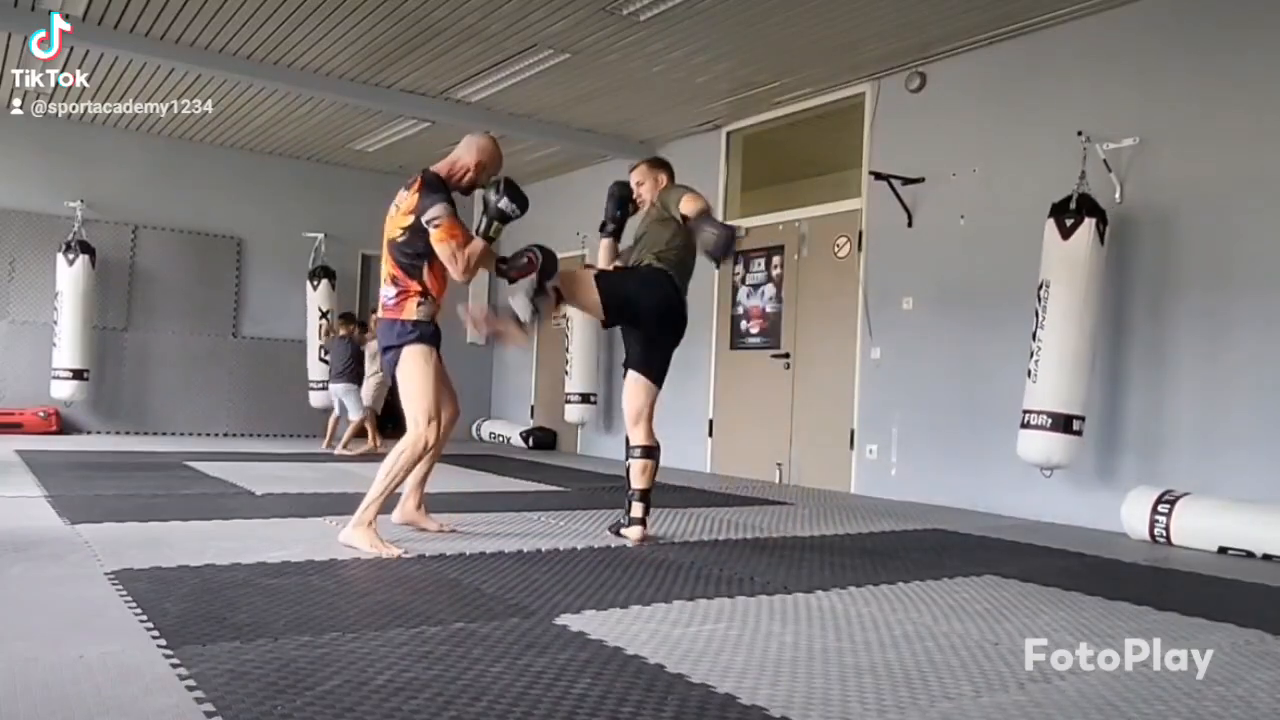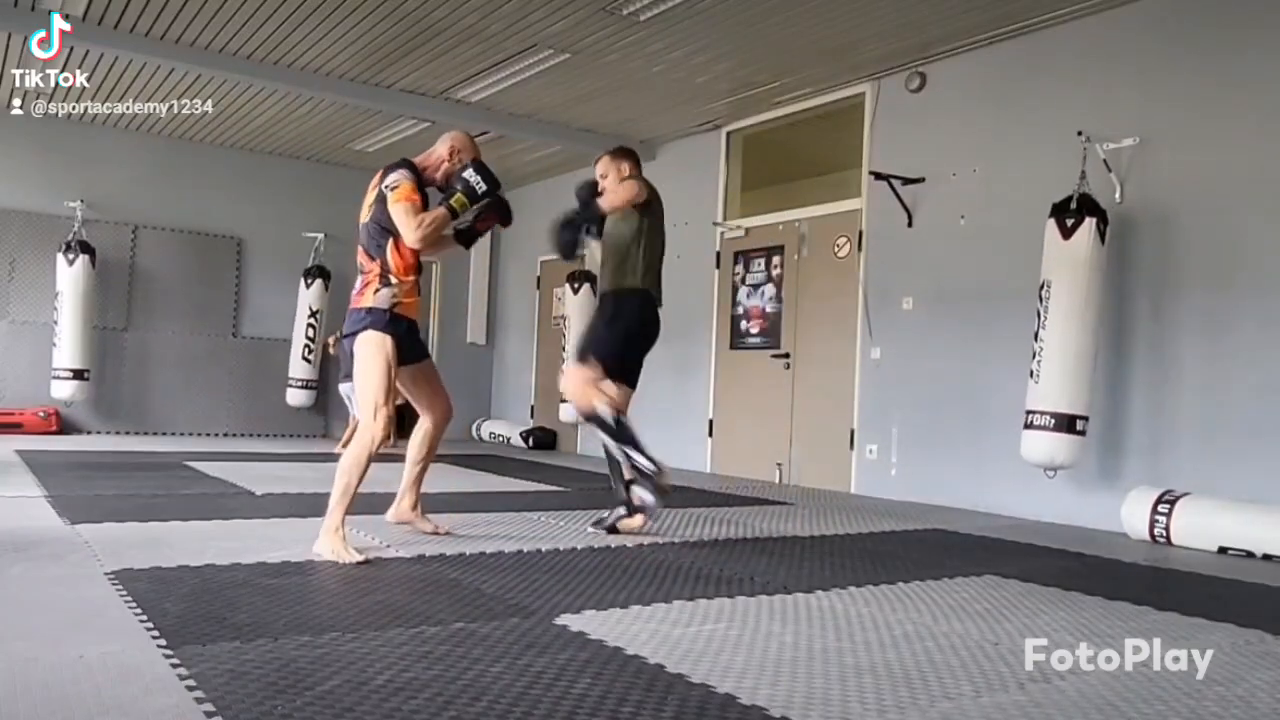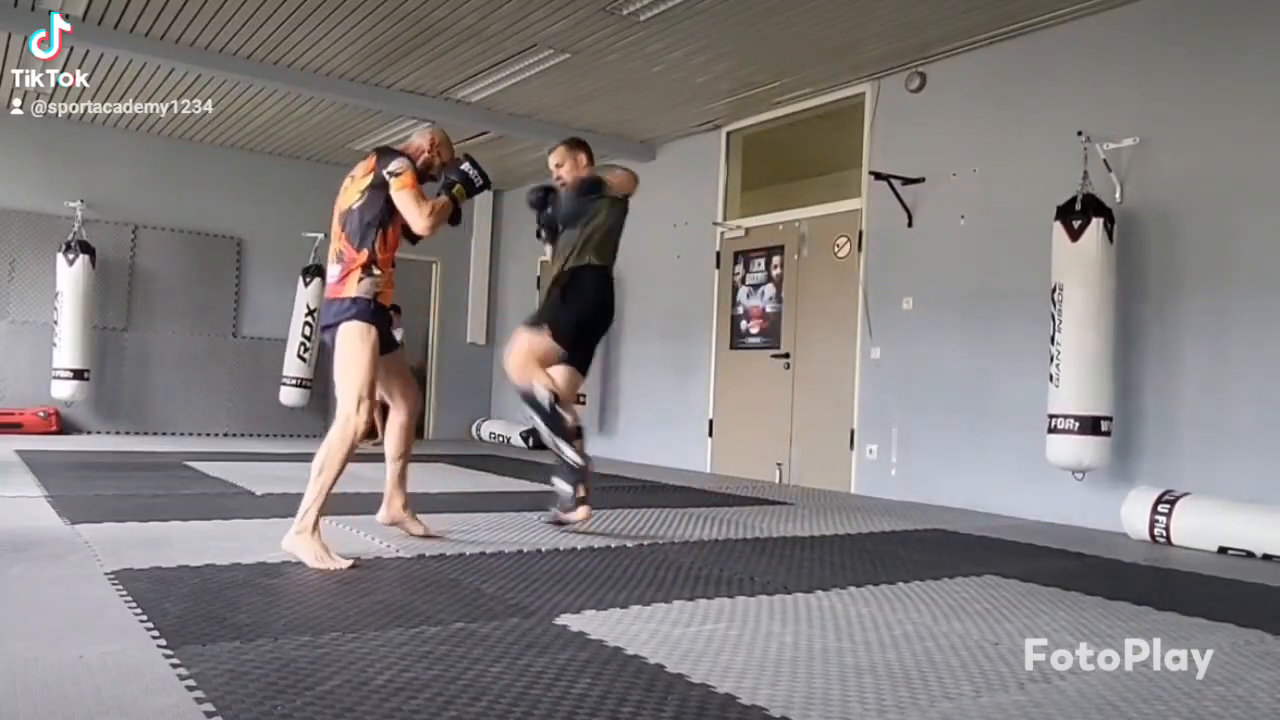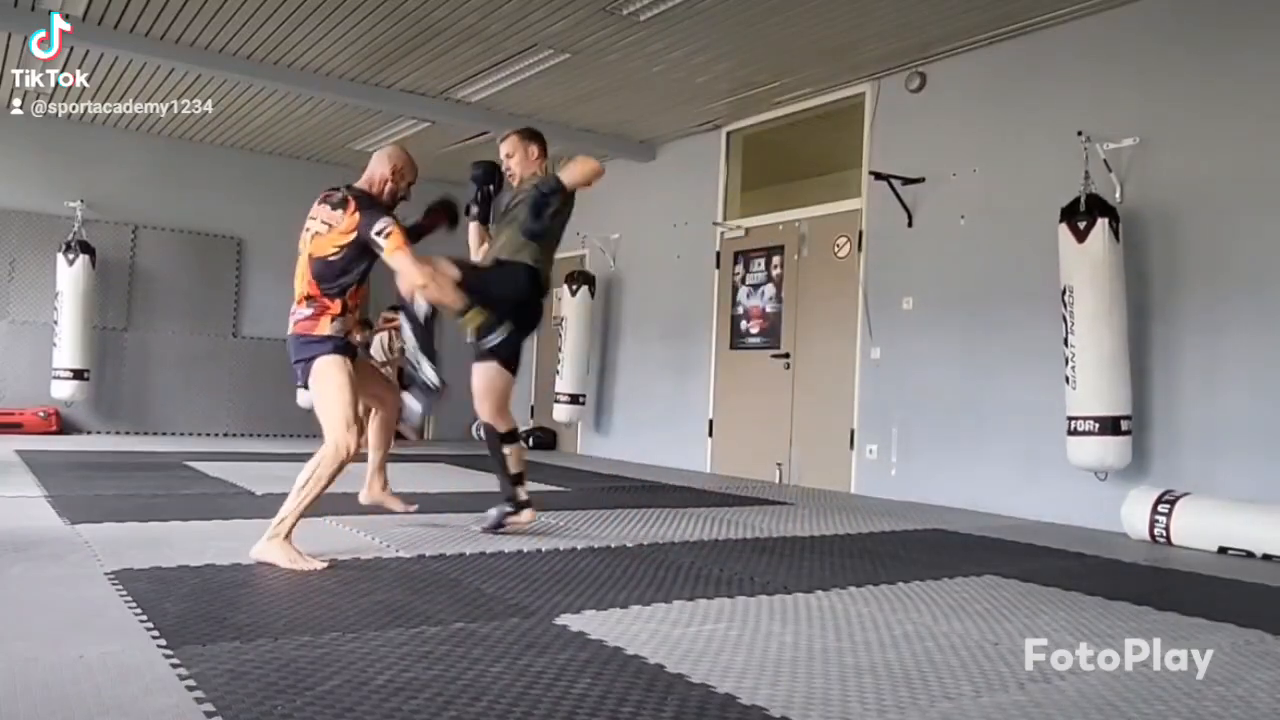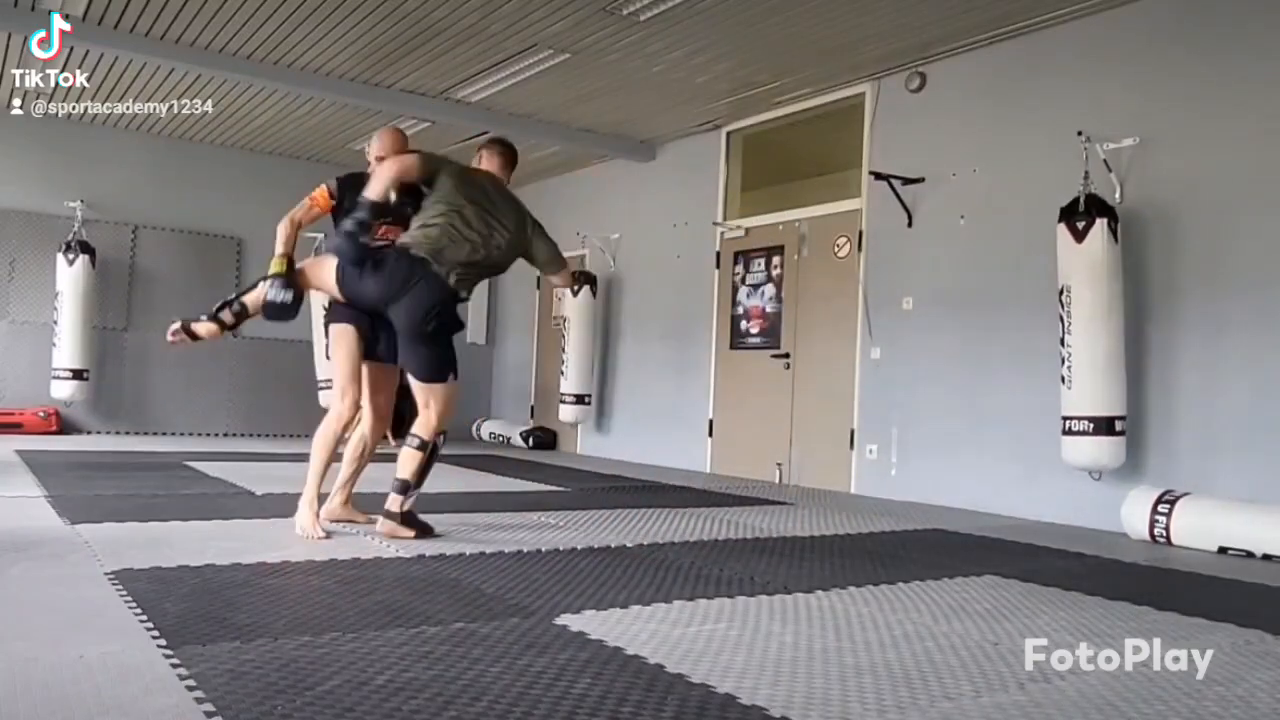
dt=0.4s
person 1, frame 1
left shoulder: (428, 189)
right shoulder: (435, 199)
left elbow: (450, 257)
right elbow: (460, 270)
right wrist: (493, 222)
left hip: (412, 323)
right hip: (406, 324)
left knee: (447, 412)
right knee: (425, 431)
left ankle: (409, 505)
right ankle: (360, 523)
person 1, frame 2
left shoulder: (411, 185)
right shoulder: (400, 176)
left elbow: (423, 245)
right elbow: (416, 234)
left wrist: (473, 228)
right wrist: (461, 198)
left hip: (399, 317)
right hip: (377, 314)
left knee: (438, 410)
right knee: (376, 422)
left ankle: (407, 503)
right ankle: (331, 532)
person 1, frame 3
left shoulder: (373, 172)
right shoulder: (394, 163)
right elbow: (424, 221)
left wrist: (428, 214)
right wrist: (457, 191)
left hip: (362, 305)
right hip: (355, 305)
left knee: (407, 401)
right knee: (354, 418)
left ankle: (395, 504)
right ankle: (303, 529)
person 1, frame 4
left shoulder: (331, 201)
right shoulder: (372, 216)
right elbow: (416, 278)
left wrist: (426, 224)
left hip: (329, 335)
right hip: (320, 339)
left knee: (387, 398)
right knee: (343, 443)
left ankle: (375, 486)
right ankle: (276, 538)
person 1, frame 5
left shoulder: (414, 198)
right shoulder: (344, 188)
right elbow: (290, 222)
left hip: (382, 312)
right hip: (349, 309)
left knee: (375, 415)
right knee: (347, 403)
left ankle: (338, 501)
right ankle: (307, 502)
person 2, frame 1
left shoulder: (676, 196)
right shoulder: (652, 223)
left elbow: (692, 203)
right elbow: (606, 267)
left wrist: (705, 221)
right wrist: (612, 223)
left hip: (646, 287)
right hip: (669, 314)
left knee: (545, 267)
right knee: (637, 420)
left ankle: (516, 321)
right ankle: (635, 519)
person 2, frame 2
left shoulder: (639, 191)
right shoulder: (626, 224)
left elbow: (627, 194)
left wrist: (584, 212)
right wrist: (595, 224)
left hip: (627, 306)
right hip: (630, 308)
left knee: (577, 387)
right knee: (609, 409)
left ankle: (646, 467)
right ankle: (632, 505)
person 2, frame 3
left shoulder: (602, 178)
right shoulder: (567, 211)
left elbow: (628, 181)
right elbow: (562, 254)
left wrist: (595, 185)
right wrist: (546, 225)
left hip: (583, 288)
right hip: (568, 294)
left knee: (519, 358)
right knee: (558, 401)
left ankle: (566, 462)
right ankle: (578, 495)
person 2, frame 4
left shoulder: (544, 185)
right shoulder: (510, 200)
left elbow: (591, 167)
right elbow: (480, 260)
left wrist: (552, 188)
right wrist: (480, 211)
left hip: (517, 281)
right hip: (513, 298)
right knee: (491, 405)
right ankle: (516, 502)
person 2, frame 5
left shoulder: (450, 171)
right shoulder: (519, 221)
left elbow: (397, 166)
right elbow: (562, 276)
left wrist: (364, 213)
right wrist: (569, 277)
left hip: (390, 271)
right hip: (431, 305)
left knee: (305, 270)
right knee: (432, 414)
left ankle: (216, 322)
right ankle: (396, 511)
